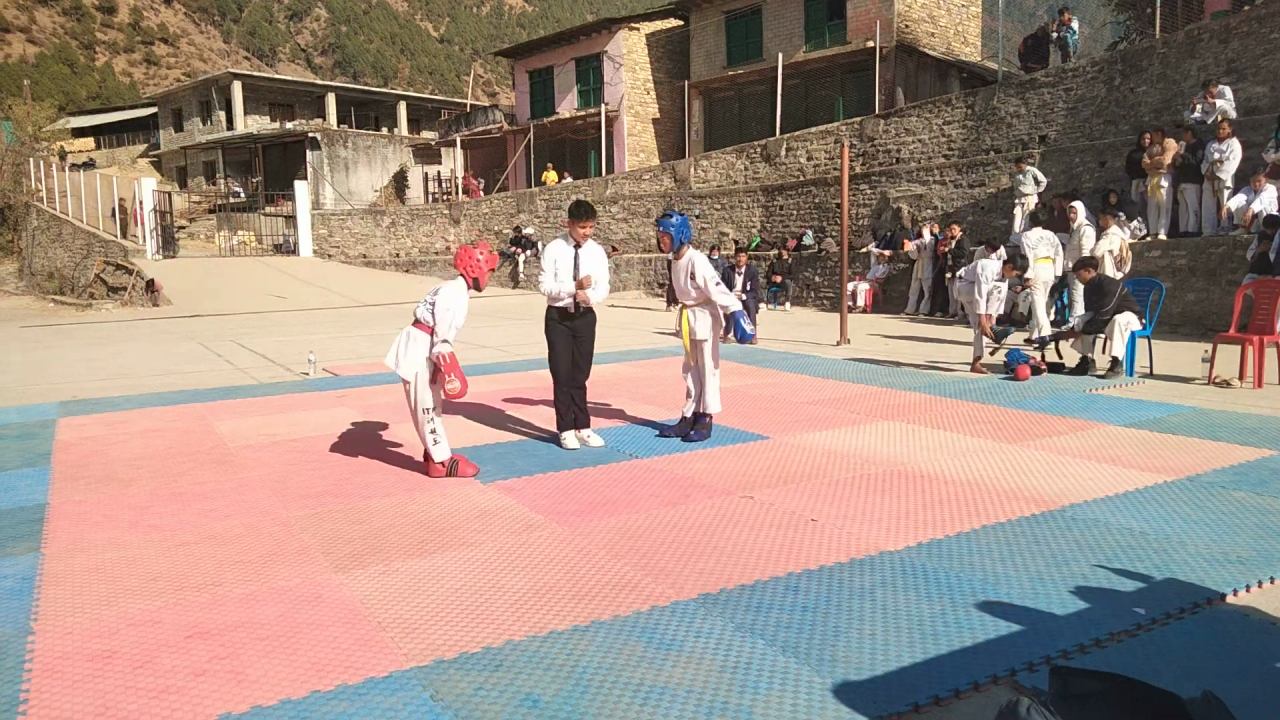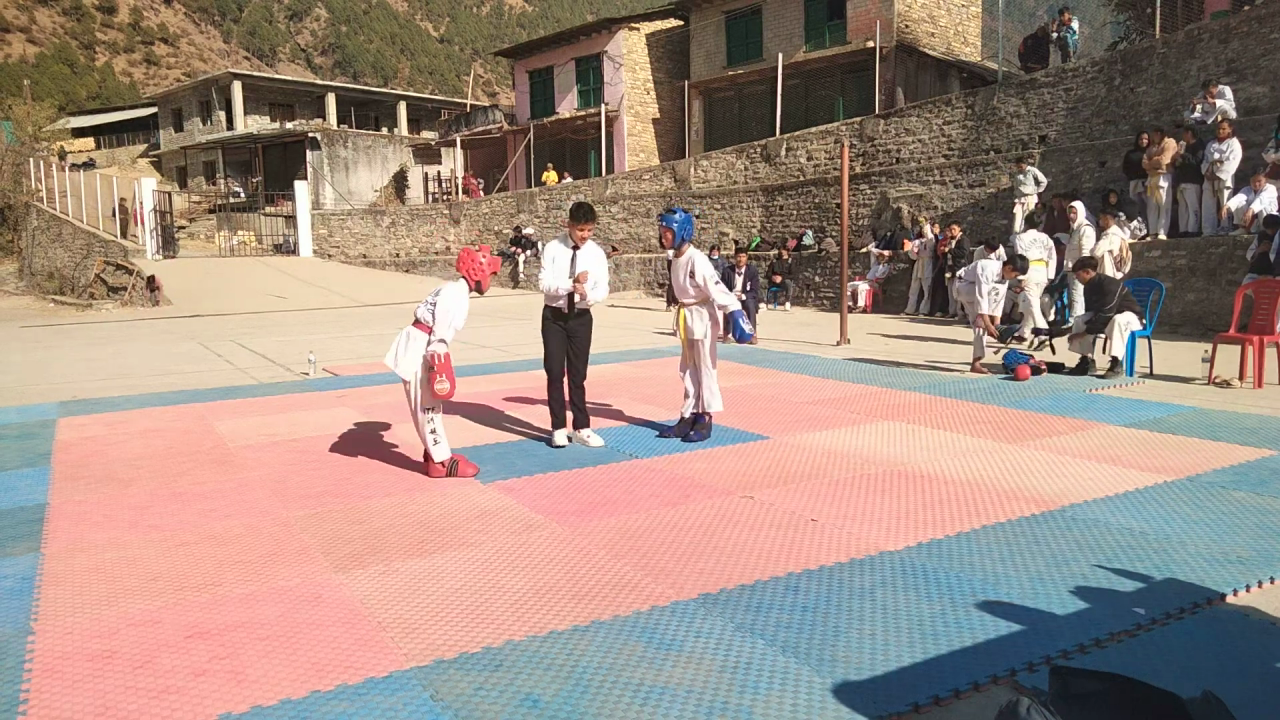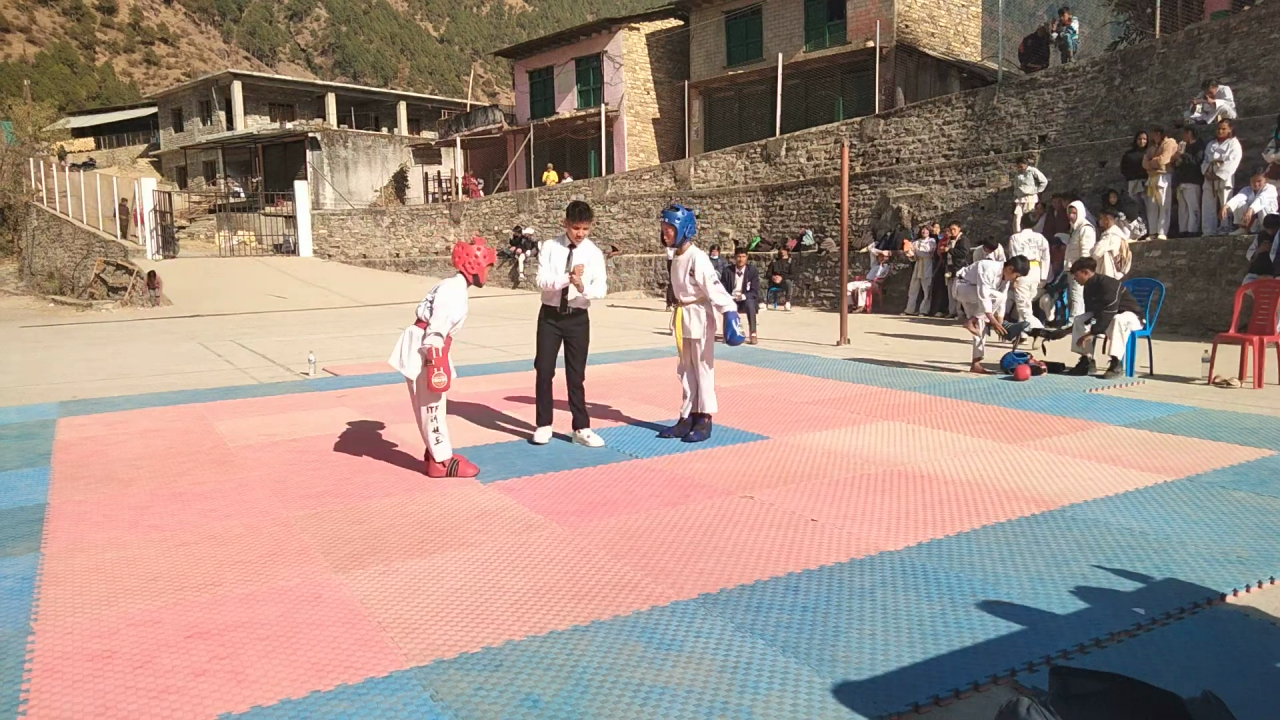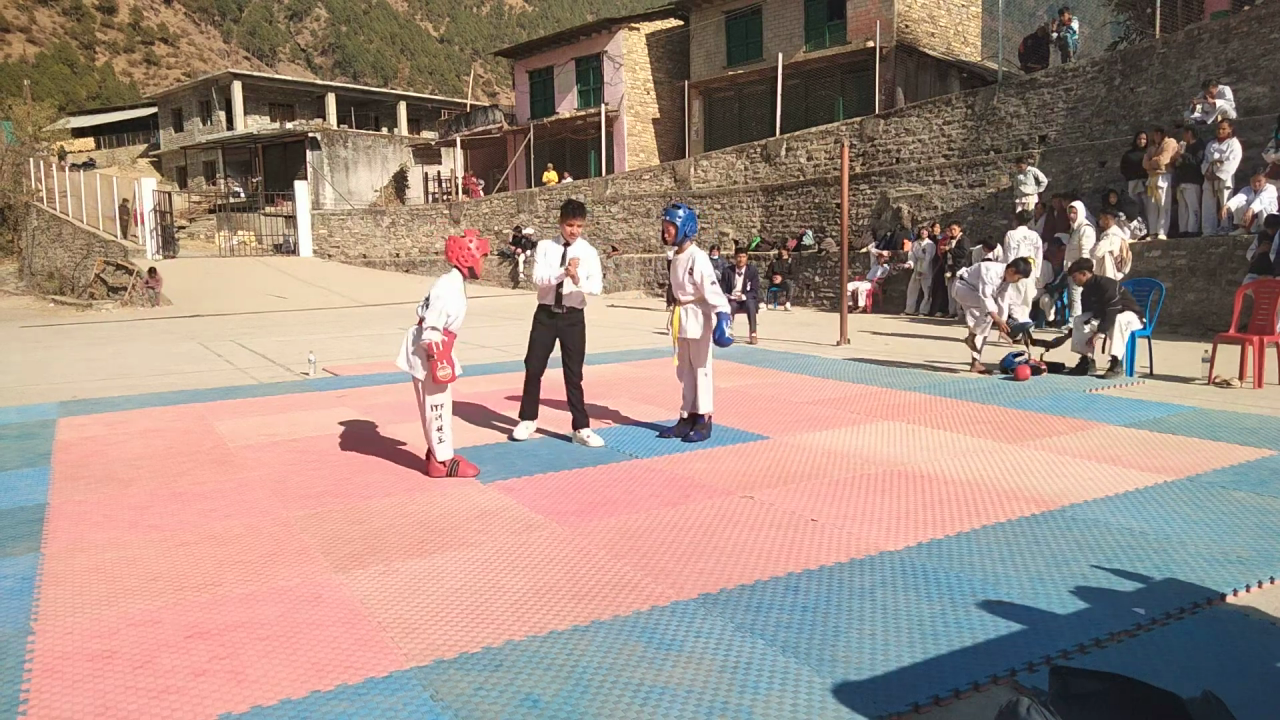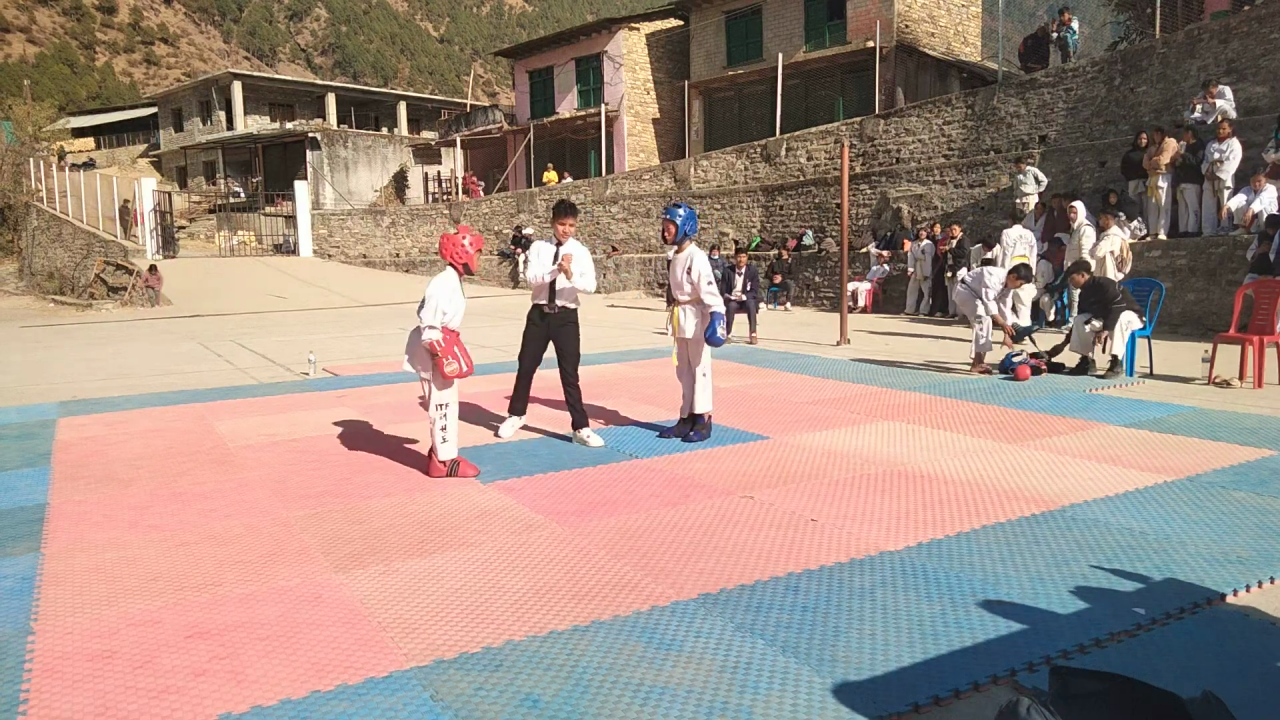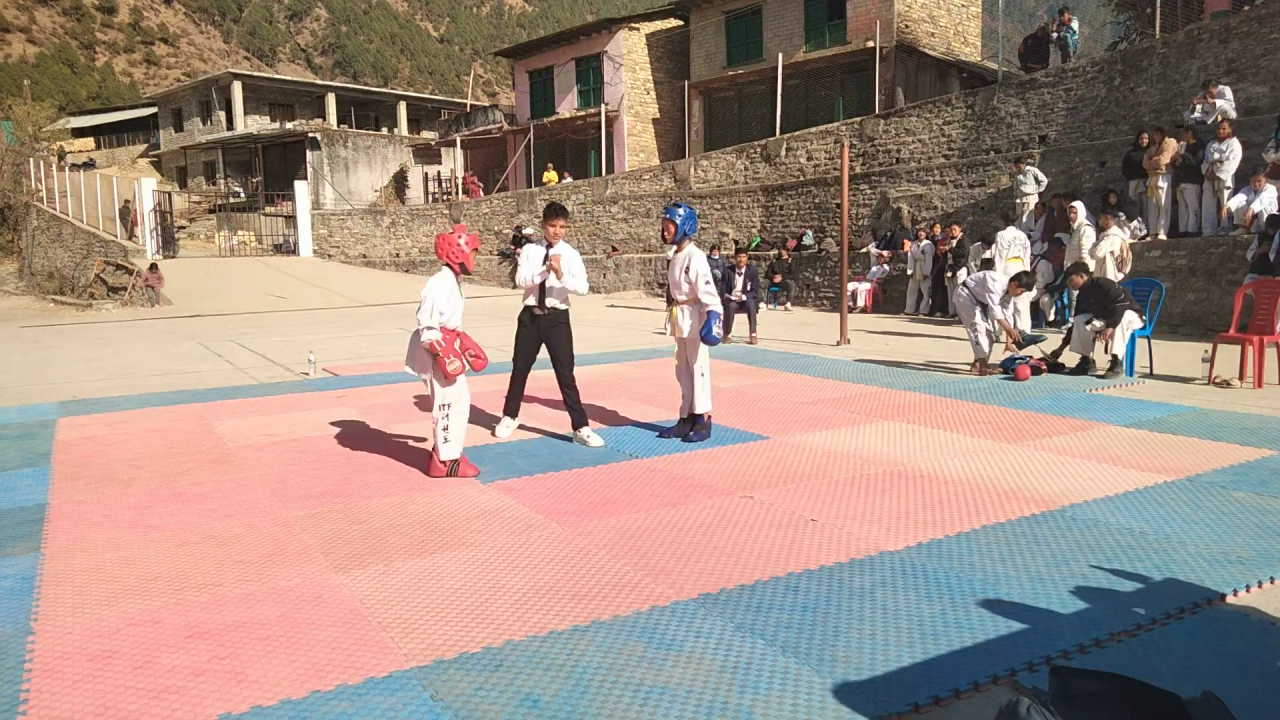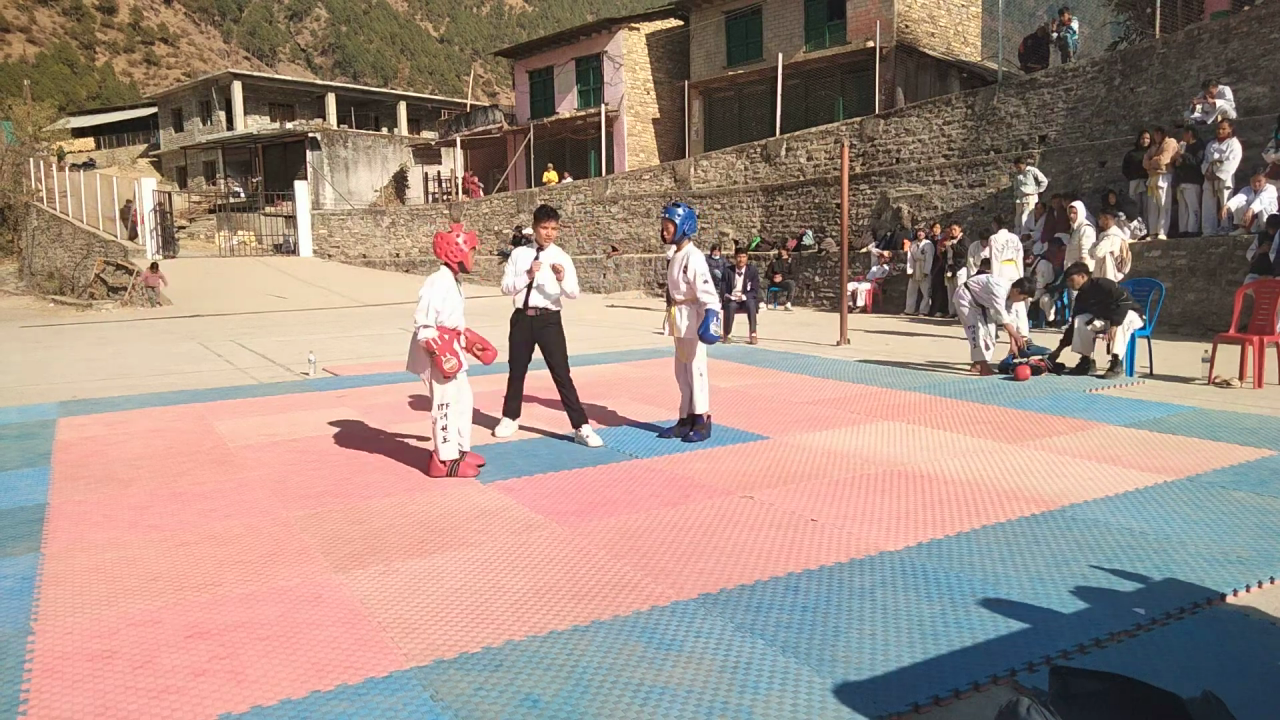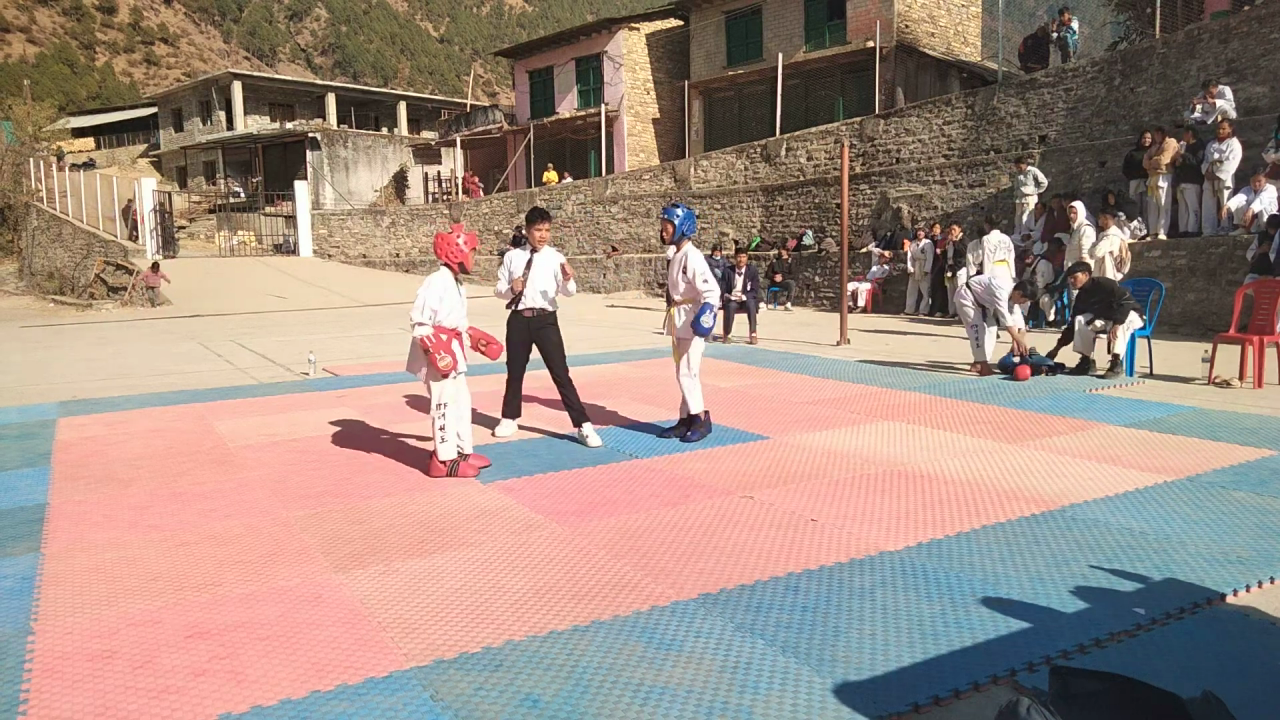
dt=0.1s
person 1, frame 1
left shoulder: (597, 252)
right shoulder: (554, 249)
left elbow: (603, 287)
right elbow: (546, 286)
left wrist: (589, 297)
right wrist: (574, 287)
left hip: (584, 317)
right hip: (558, 316)
left knee: (580, 375)
right knee: (561, 374)
left ankle: (582, 428)
right ankle: (566, 430)
person 1, frame 2
left shoulder: (596, 253)
right shoulder: (553, 249)
left elbow: (602, 288)
right elbow: (545, 284)
left wrist: (587, 295)
right wrist: (571, 283)
left hip: (580, 317)
right hip: (554, 316)
left knee: (577, 376)
right knee: (555, 372)
left ankle: (582, 428)
right ankle: (559, 428)
person 1, frame 3
left shoulder: (593, 253)
right shoulder: (549, 248)
left elbow: (602, 289)
right elbow: (542, 281)
left wrist: (582, 286)
right wrist: (568, 277)
left hip: (577, 317)
right hip: (550, 315)
left knee: (576, 375)
right knee: (544, 370)
left ankle: (581, 429)
right ankle: (543, 424)
person 1, frame 4
left shoulder: (588, 252)
right shoulder: (545, 247)
left elbow: (597, 287)
right elbow: (538, 279)
left wrist: (578, 280)
right wrist: (563, 272)
left hip: (573, 317)
right hip: (545, 314)
left knee: (573, 375)
right knee: (534, 368)
left ankle: (581, 428)
right ankle: (528, 419)
person 1, frame 5
left shoulder: (581, 252)
right shoulder: (539, 248)
left elbow: (591, 285)
right elbow: (532, 278)
left wrist: (570, 275)
right wrist: (555, 269)
left hip: (566, 316)
right hip: (539, 314)
left knee: (570, 374)
right knee: (526, 367)
left ankle: (581, 428)
right ankle: (515, 415)
person 1, frame 6
left shoulder: (571, 254)
right shoulder: (529, 251)
left elbow: (583, 287)
right elbow: (522, 281)
left wrist: (561, 276)
right wrist: (545, 269)
left hip: (557, 318)
right hip: (530, 316)
left knee: (565, 375)
right knee: (520, 369)
left ankle: (581, 428)
right ankle: (510, 417)
person 1, frame 7
left shoulder: (561, 257)
right shoulder: (519, 254)
left elbow: (573, 293)
right elbow: (506, 287)
left wrist: (563, 279)
right wrist: (527, 276)
left hip: (549, 319)
right hip: (522, 318)
left knee: (561, 373)
right knee: (516, 372)
left ankle: (582, 427)
right ankle: (510, 418)
person 1, frame 8
left shoulder: (555, 257)
right shoulder: (513, 257)
left elbow: (570, 292)
right elbow: (499, 290)
left wrist: (567, 279)
right wrist: (511, 289)
left hip: (545, 320)
right hip: (518, 319)
left knee: (560, 373)
right knee: (515, 372)
left ankle: (583, 426)
right ankle: (510, 418)
person 2, frame 1
left shoulder: (451, 288)
right shoulder: (457, 295)
right elbow: (443, 336)
left wrist: (444, 367)
right wrist: (448, 370)
left hip: (418, 345)
right hip: (422, 349)
left knee: (429, 406)
right knee: (428, 407)
left ankle: (437, 453)
right ankle: (441, 461)
person 2, frame 2
left shoulder: (453, 289)
right shoulder: (458, 297)
right elbow: (440, 335)
left wrist: (438, 367)
right wrist: (440, 371)
left hip: (418, 346)
right hip: (422, 350)
left knee: (429, 407)
right knee: (427, 407)
left ankle: (437, 454)
right ankle: (440, 461)
person 2, frame 3
left shoulder: (454, 286)
right shoulder: (455, 290)
right elbow: (436, 330)
left wrist: (437, 361)
right wrist: (436, 363)
left hip: (421, 346)
right hip: (423, 349)
left knee: (432, 405)
right knee: (431, 404)
left ankle: (438, 453)
right ankle: (441, 461)
person 2, frame 4
left shoulder: (453, 282)
right shoulder: (450, 286)
right elbow: (432, 324)
left wrist: (442, 356)
right wrist: (439, 358)
left hip: (428, 346)
right hip: (428, 347)
left knee: (438, 403)
right knee: (437, 403)
left ankle: (439, 452)
right ankle: (442, 460)
person 2, frame 5
left shoulder: (454, 281)
right shoulder: (444, 283)
right elbow: (429, 324)
left wrist: (456, 351)
right wrist: (442, 354)
left hip: (443, 348)
right hip: (433, 349)
left knee: (447, 401)
right knee: (442, 402)
left ankle: (443, 452)
right ankle: (443, 460)
person 2, frame 6
left shoulder: (453, 281)
right shoulder: (440, 283)
right elbow: (427, 325)
left wrist: (466, 347)
right wrist: (443, 354)
left hip: (447, 347)
right hip: (435, 349)
left knee: (460, 399)
right knee: (447, 403)
left ankle: (450, 451)
right ankle: (444, 460)
person 2, frame 7
left shoulder: (454, 281)
right shoulder: (437, 282)
right elbow: (423, 323)
left wrist: (472, 341)
right wrist: (440, 351)
left hip: (450, 346)
right hip: (437, 349)
left knee: (462, 399)
right knee: (445, 403)
left ankle: (459, 451)
right ankle: (444, 460)
person 2, frame 8
left shoulder: (455, 282)
right shoulder: (436, 282)
right elbow: (419, 320)
left wrist: (476, 339)
right wrist: (435, 350)
left hip: (451, 346)
right hip: (436, 348)
left knee: (461, 401)
right knee: (444, 403)
left ankle: (461, 452)
right ankle: (444, 460)
person 3, frame 1
left shoulder: (696, 261)
right shoulder: (676, 260)
left elbow: (718, 289)
left wrist: (736, 314)
left hip: (706, 318)
right hip: (689, 319)
left knee: (708, 369)
right knee: (690, 369)
left ankle: (705, 421)
right ankle: (689, 418)
person 3, frame 2
left shoulder: (696, 259)
right shoulder: (676, 259)
left elbow: (717, 288)
left wrist: (735, 314)
left hip: (703, 318)
right hip: (686, 318)
left knee: (705, 369)
right knee: (688, 370)
left ankle: (705, 420)
right ankle: (688, 418)
person 3, frame 3
left shoulder: (697, 258)
right shoulder: (676, 257)
left elbow: (715, 288)
left wrist: (730, 315)
left hip: (700, 318)
right hip: (684, 318)
left knee: (703, 368)
right knee: (686, 370)
left ankle: (704, 420)
right ankle: (688, 418)
person 3, frame 4
left shoulder: (697, 257)
right shoulder: (677, 256)
left elbow: (712, 289)
left wrist: (723, 317)
left hip: (698, 317)
right hip: (682, 318)
left knee: (701, 369)
right knee: (684, 370)
left ankle: (703, 421)
right ankle: (687, 418)
person 3, frame 5
left shoulder: (696, 256)
right shoulder: (675, 255)
left elbow: (710, 290)
left wrist: (716, 317)
left hip: (696, 317)
right hip: (681, 318)
left knee: (700, 369)
right knee: (684, 371)
left ankle: (703, 420)
right ankle: (687, 418)
person 3, frame 6
left shoulder: (694, 256)
right shoulder: (675, 255)
left elbow: (707, 290)
left wrist: (713, 316)
left hip: (694, 317)
right hip: (679, 317)
left knee: (698, 369)
right knee: (683, 371)
left ankle: (703, 420)
right ankle: (687, 418)
person 3, frame 7
left shoulder: (693, 256)
right shoulder: (675, 255)
left elbow: (707, 290)
left wrist: (711, 315)
left hip: (693, 319)
right hip: (679, 318)
left knee: (696, 370)
right knee: (682, 372)
left ankle: (703, 421)
right ankle: (687, 419)
person 3, frame 8
left shoulder: (691, 256)
right shoulder: (676, 255)
left elbow: (710, 287)
left wrist: (707, 310)
left hip: (691, 318)
right hip: (680, 318)
left knee: (688, 371)
right knee: (683, 372)
left ankle: (701, 419)
right ankle: (687, 419)
